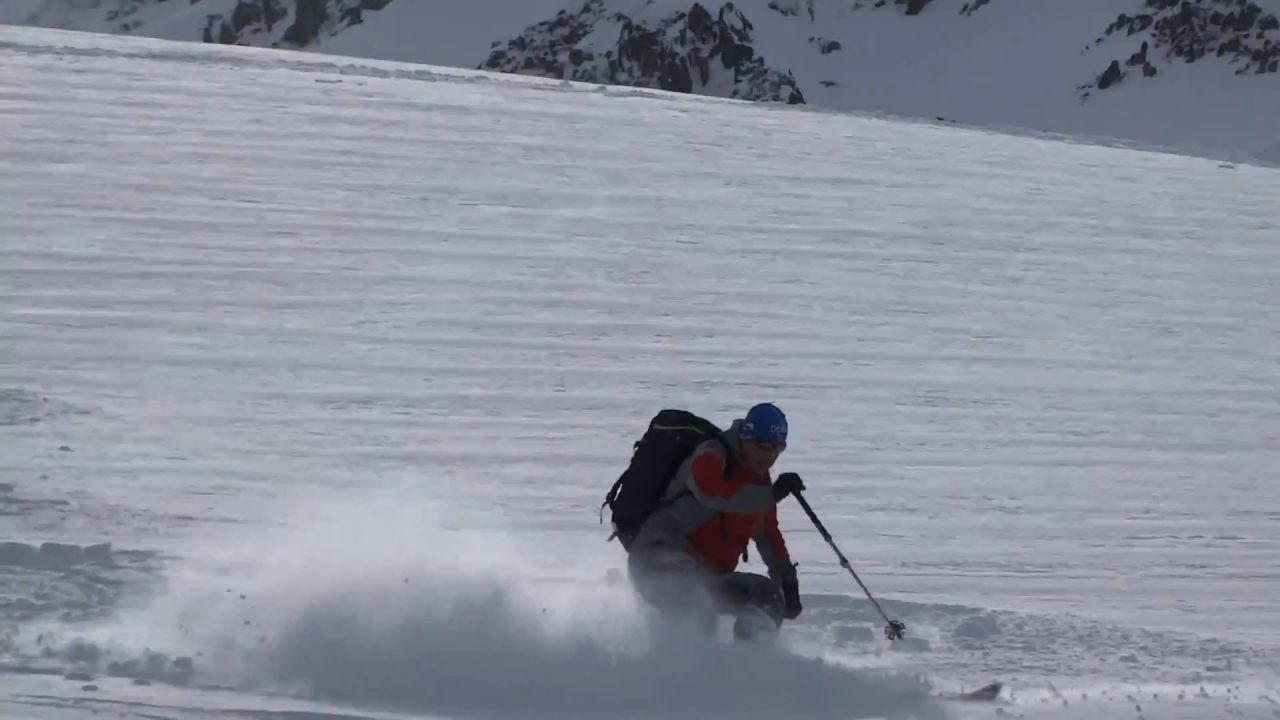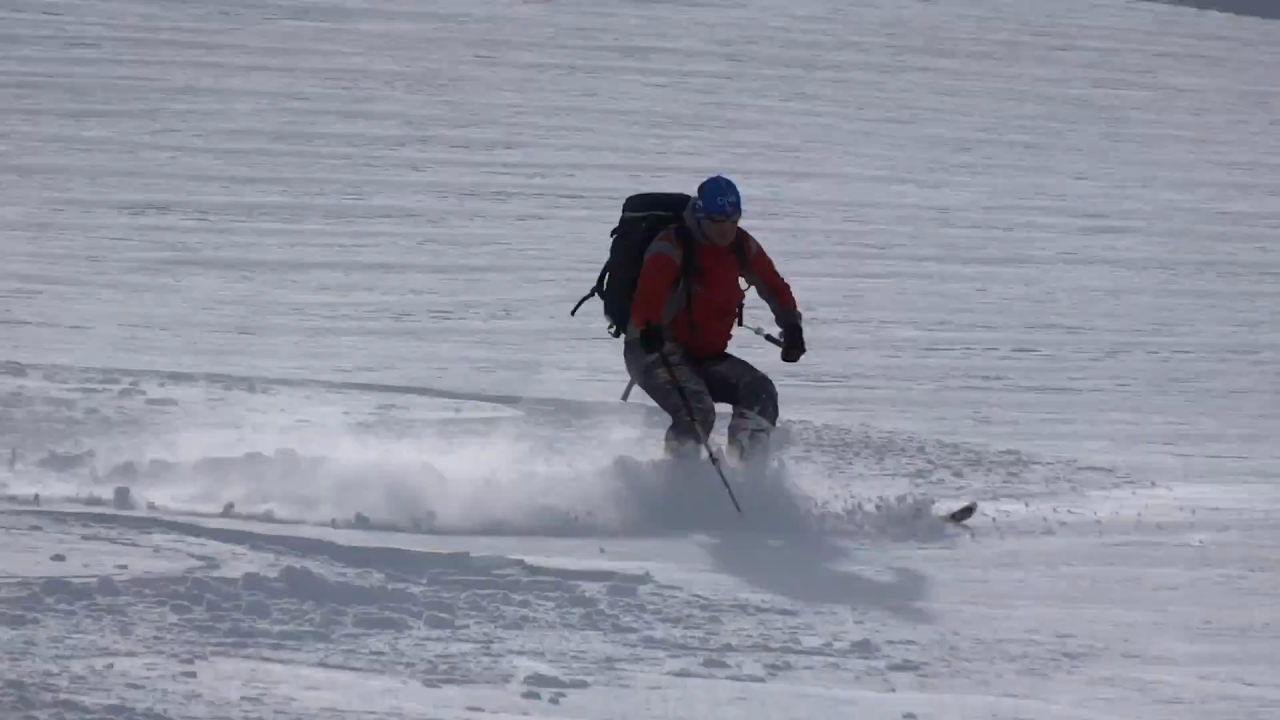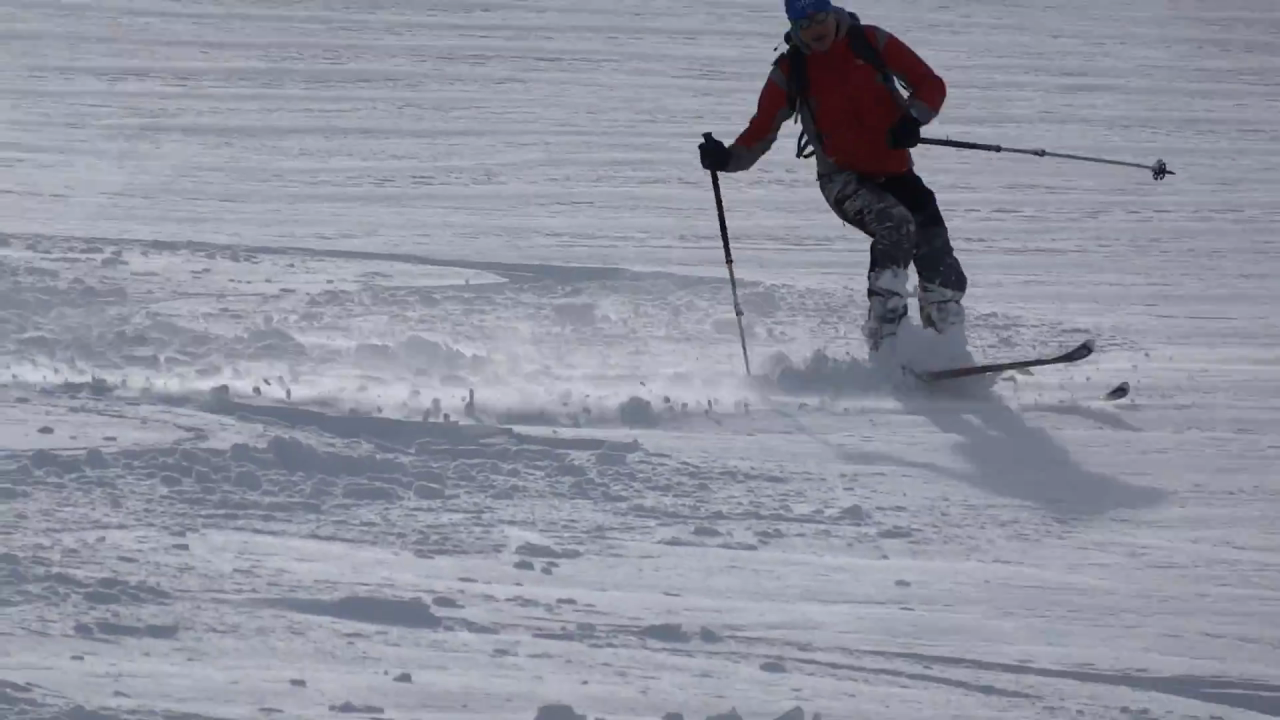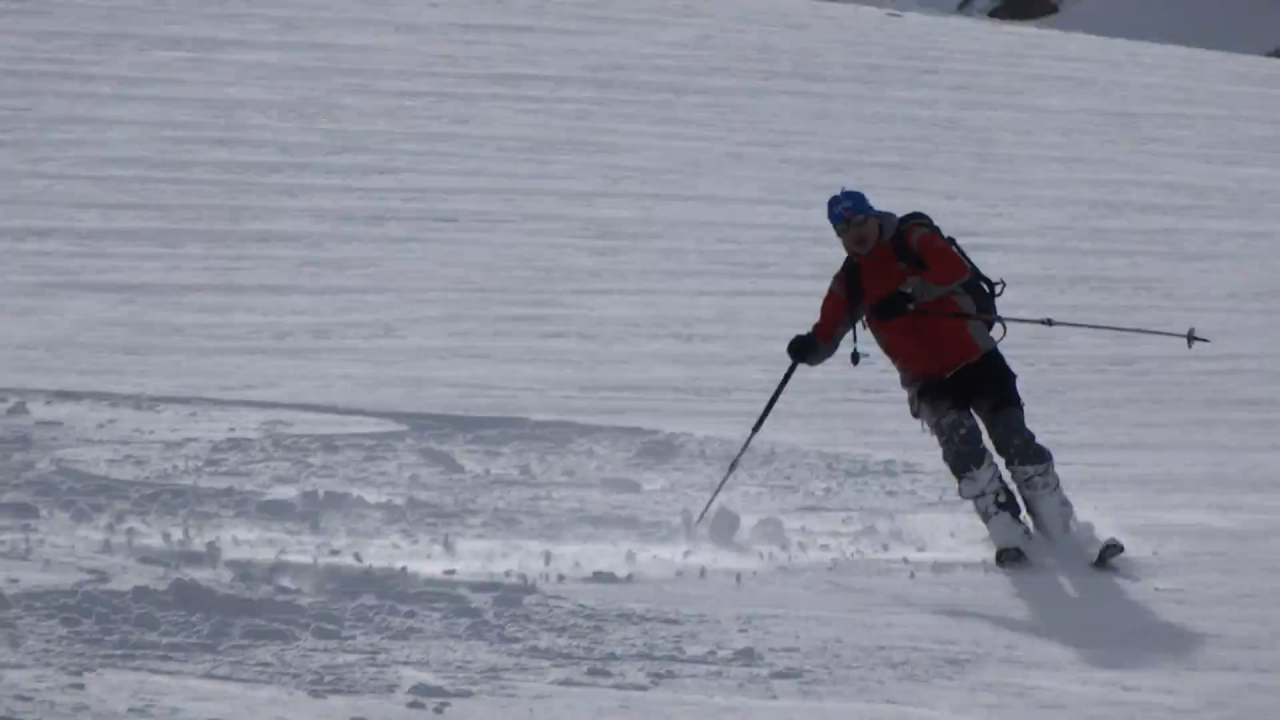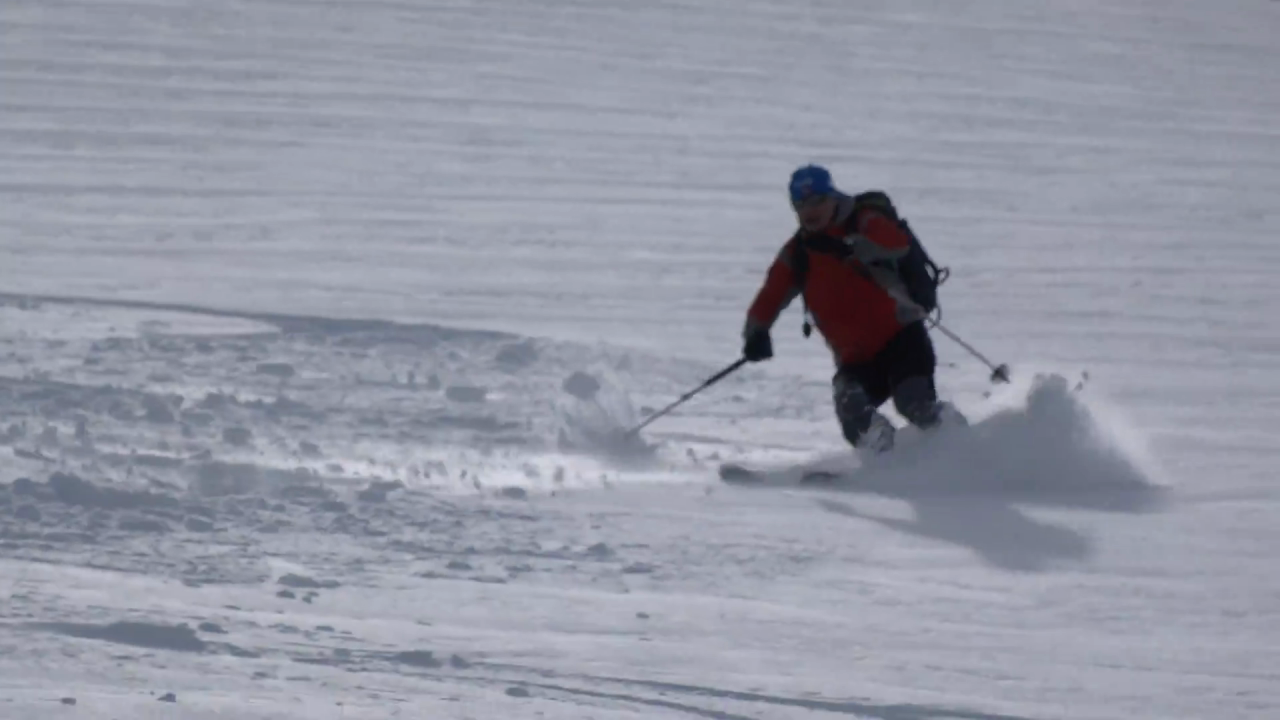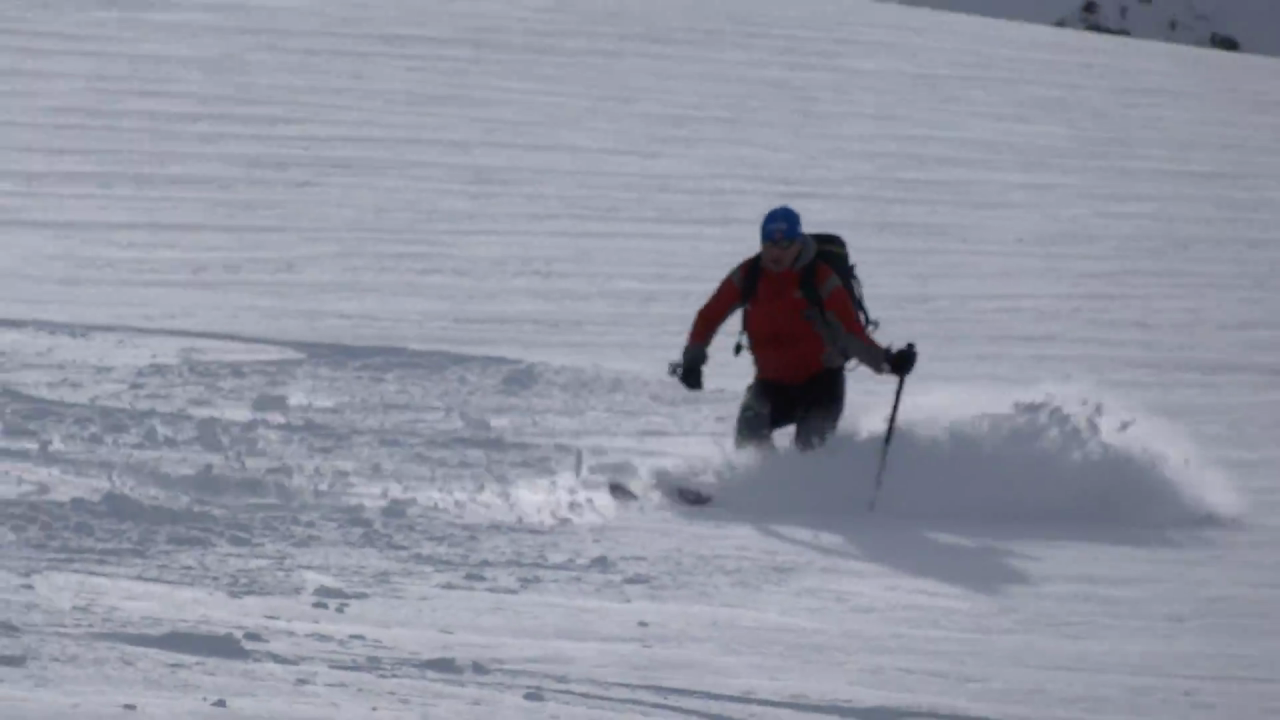
dt=0.3s
person 1, frame 1
left shoulder: (759, 478)
right shoulder: (711, 457)
left elbow: (768, 535)
right elbow: (710, 492)
left wrist: (788, 583)
right wrist: (772, 494)
left hip: (703, 574)
right hip: (660, 558)
left knee: (769, 597)
right knee: (701, 615)
person 1, frame 2
left shoulder: (742, 246)
right shoulder: (672, 247)
left elbow: (776, 288)
right elbow: (646, 302)
left wrist: (793, 329)
right wrist: (646, 332)
left hip: (706, 350)
right hip: (655, 348)
left knee: (760, 393)
right knee: (697, 414)
person 1, frame 3
left shoulder: (872, 41)
right shoulder: (789, 72)
left elbow: (931, 84)
right elbow: (759, 133)
left wrist: (913, 119)
right wrist: (729, 157)
left hip: (896, 172)
right hip: (844, 176)
left knee: (939, 257)
right knee: (896, 226)
right ankle: (883, 339)
person 1, frame 4
left shoulder: (913, 239)
right shoulder: (847, 283)
left elbow: (955, 268)
right elbow: (825, 341)
left wrist: (906, 295)
right wrist: (809, 346)
left hip: (976, 362)
right hip: (926, 381)
left knee: (1014, 442)
right knee: (960, 440)
left ankle: (1059, 535)
right ankle: (1011, 539)
person 1, frame 5
left shoulder: (863, 223)
right shoulder: (795, 255)
left elbow: (899, 242)
right elbow: (765, 304)
left wrist: (847, 246)
right wrist: (756, 336)
left hip: (901, 337)
right hip: (855, 359)
left knee: (917, 408)
right knee: (851, 410)
person 1, frame 6
left shoulder: (821, 279)
right shoulder: (747, 276)
left elbow: (852, 334)
right elbow: (709, 318)
left wrist: (888, 361)
right wrist: (692, 361)
left hip: (821, 378)
right hip: (772, 382)
left knee: (810, 445)
right knee: (751, 427)
